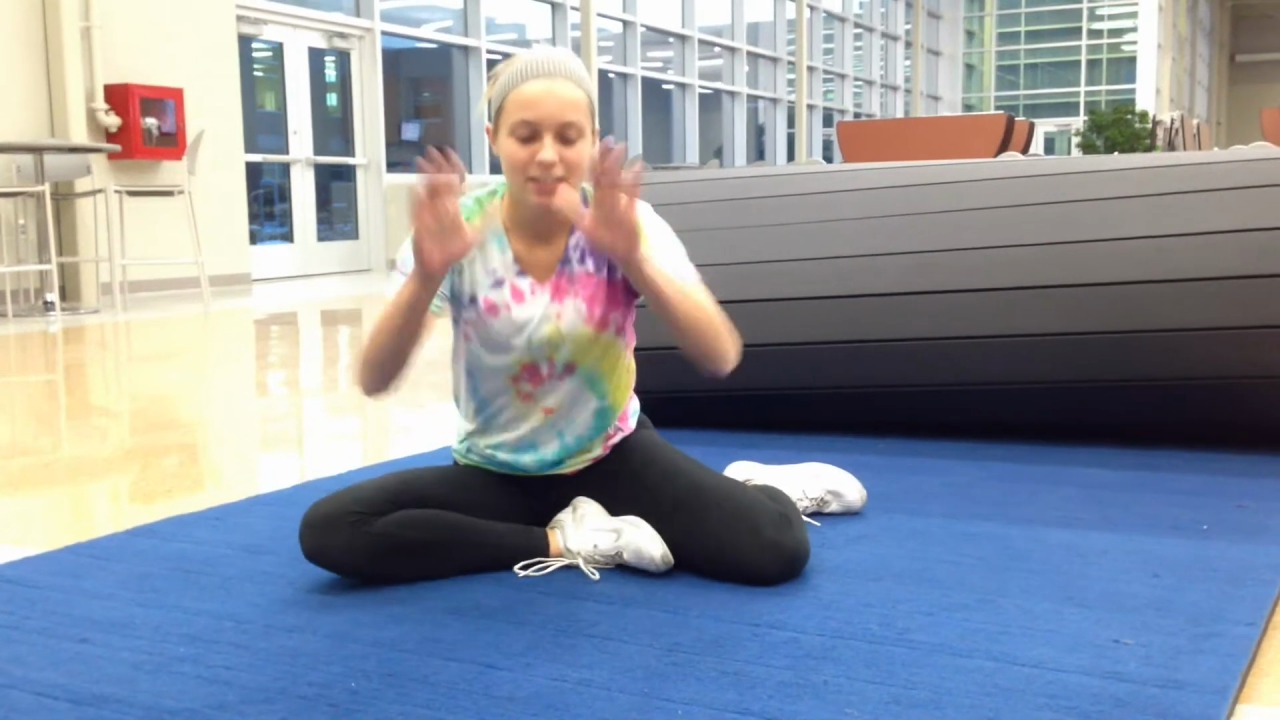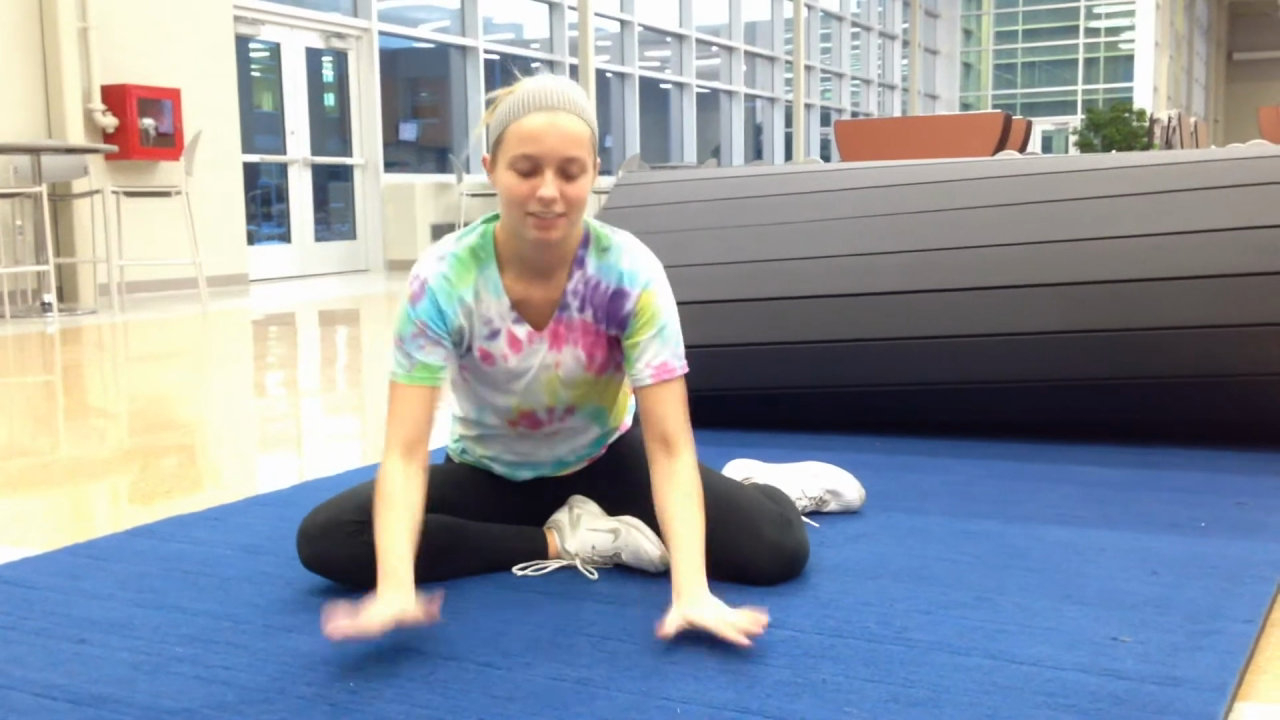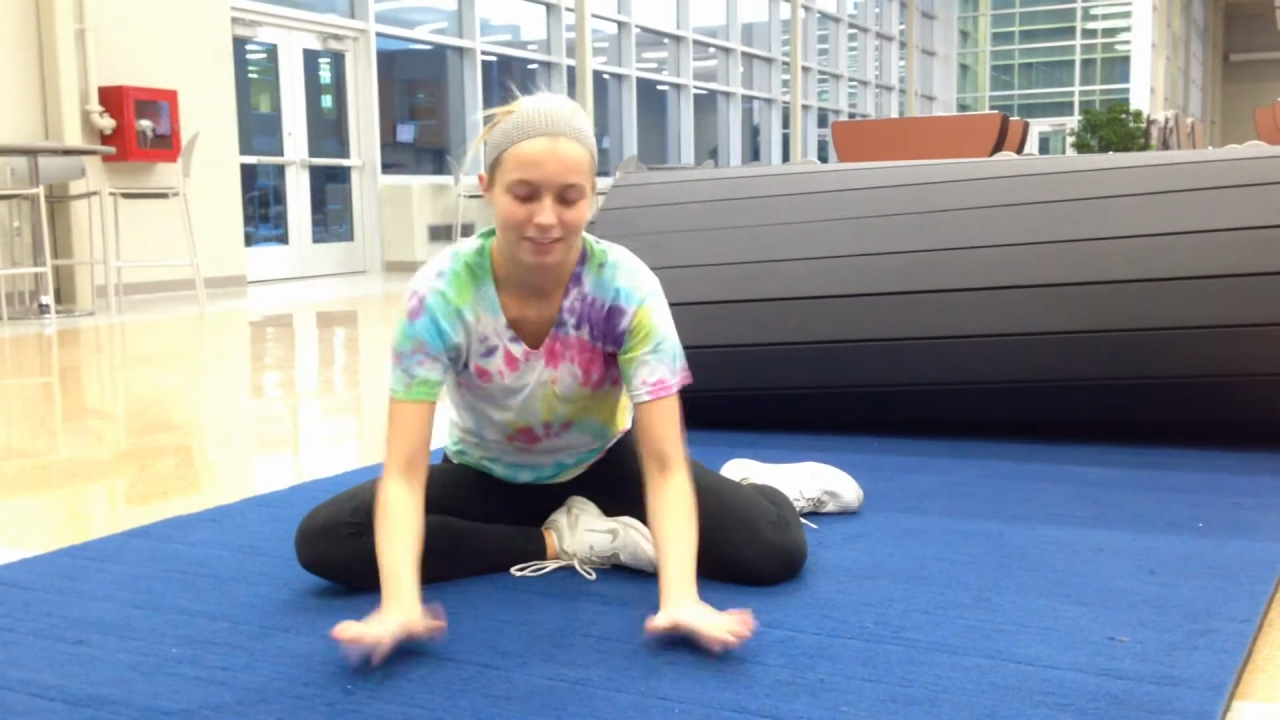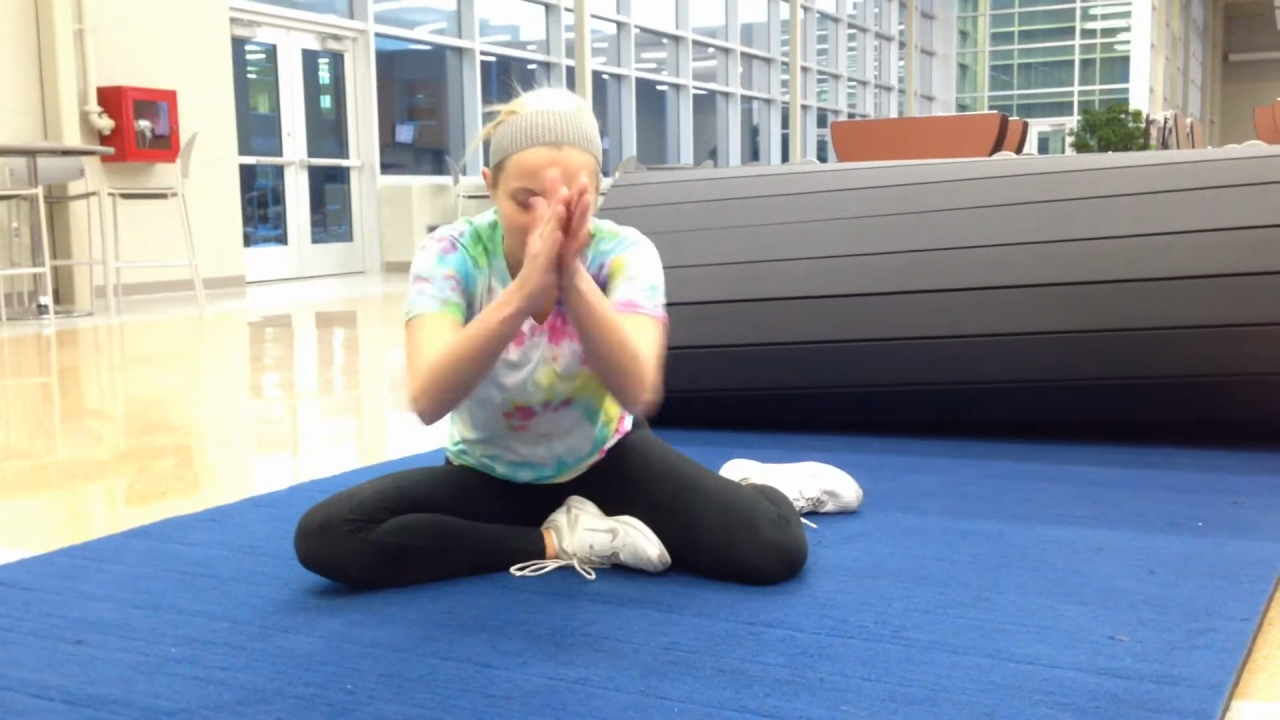
dt=0.3s
person 1, frame 1
left shoulder: (626, 224)
right shoulder: (455, 230)
left elbow: (720, 357)
right elbow: (373, 380)
left wrist: (632, 260)
right wrist: (426, 276)
left hip: (611, 457)
right hip: (491, 475)
left knee: (777, 546)
right knee: (327, 533)
left ankle: (755, 485)
right ankle: (567, 543)
person 1, frame 2
left shoulder: (629, 272)
right shoulder: (446, 276)
left elbow: (670, 445)
right elbow: (404, 453)
left wrist: (691, 590)
right wrist: (395, 586)
left hip: (605, 462)
right hip: (487, 474)
left knee: (777, 548)
right knee: (322, 540)
right ankle: (564, 544)
person 1, frame 3
left shoulder: (626, 287)
right shoulder: (441, 292)
left elbow: (664, 459)
right elbow: (404, 470)
left wrist: (680, 594)
right wrist: (399, 601)
left hip: (604, 466)
right hip: (483, 480)
left knee: (775, 545)
right knee: (322, 541)
right ankle: (560, 543)
person 1, frame 4
left shoulder: (626, 255)
right shoulder: (450, 257)
left elbow: (641, 390)
right elbow: (426, 399)
left wrist: (575, 276)
right wrist: (525, 287)
left hip: (604, 464)
right hip: (488, 478)
left knee: (776, 545)
right knee: (324, 539)
right ankle: (562, 541)
